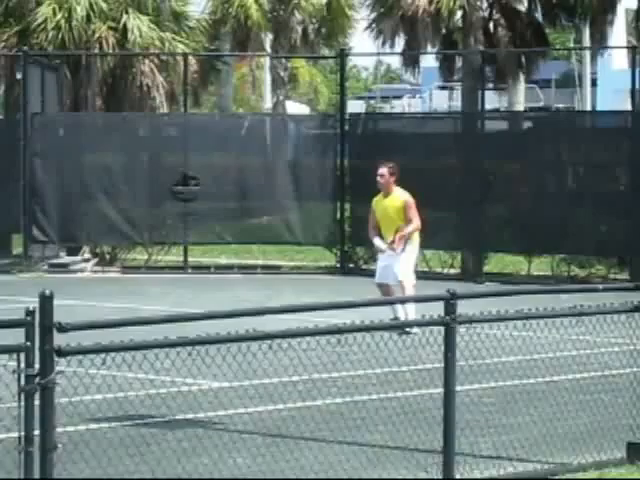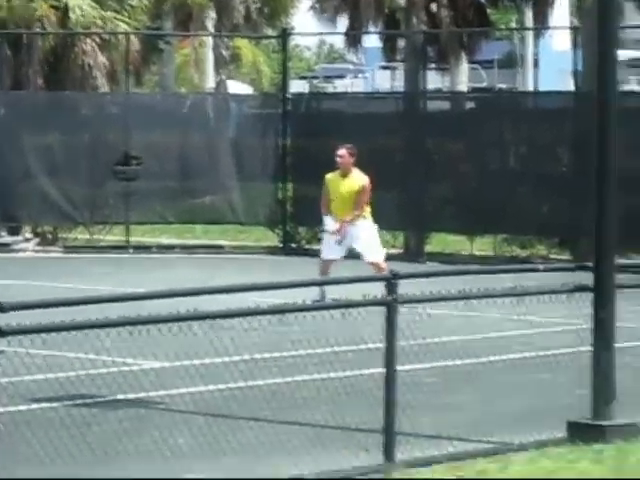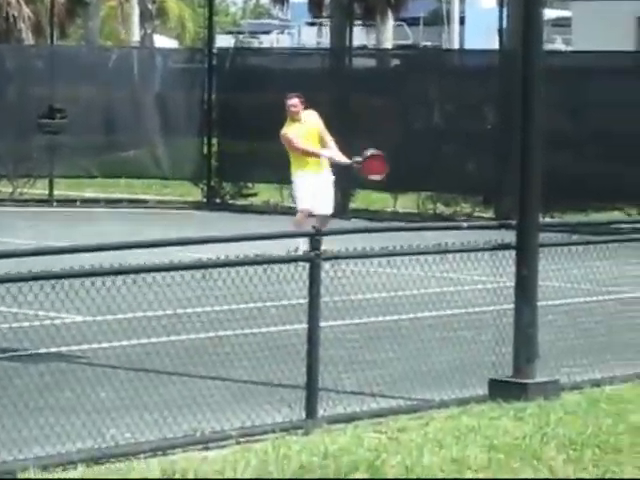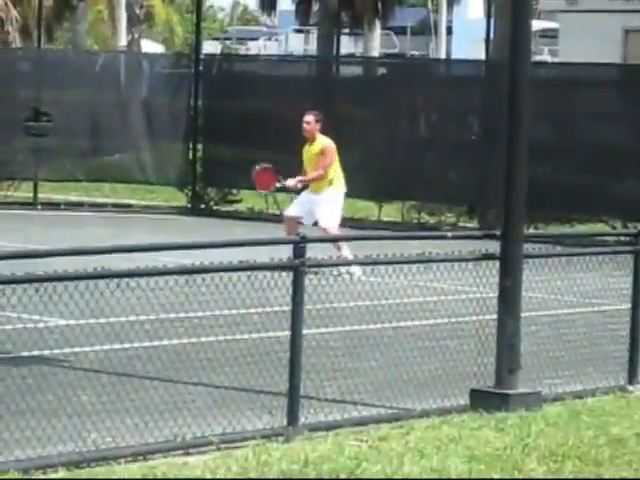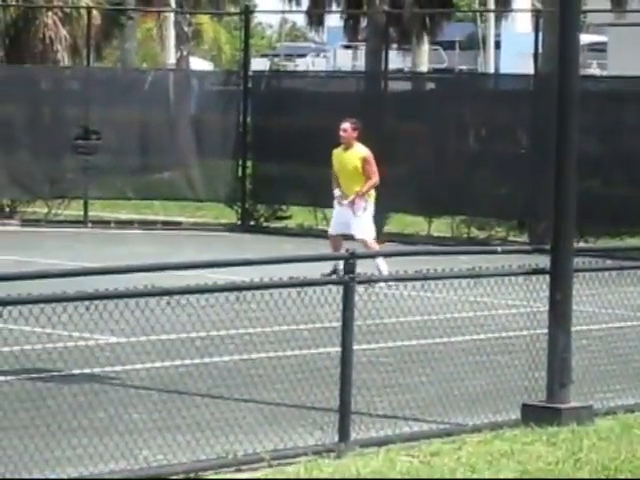
dt=0.7s
person 1, frame 1
left shoulder: (405, 199)
right shoulder: (376, 201)
left elbow: (416, 224)
right elbow: (372, 227)
left wrist: (402, 234)
right wrist: (377, 241)
left hip: (406, 246)
right hip: (388, 248)
left knee: (404, 279)
right knee: (381, 282)
left ankle: (410, 321)
right ankle: (399, 314)
person 1, frame 2
left shoulder: (363, 182)
right shoulder: (329, 178)
left elbow: (359, 209)
right elbow: (325, 203)
left wrist: (344, 224)
right wrist: (328, 221)
left hip: (360, 223)
right hip: (336, 223)
left knee: (376, 260)
right knee: (326, 259)
right ankle: (322, 295)
person 1, frame 3
left shoulder: (311, 116)
right shoulder: (286, 133)
left elbow: (326, 137)
right elbow: (302, 150)
left wrist: (337, 154)
right wrist: (325, 154)
left hip: (322, 172)
right hip: (303, 174)
left knee: (324, 214)
right knee: (304, 209)
right ankle: (301, 247)
person 1, frame 4
left shoulder: (326, 146)
right shoulder: (307, 147)
left elbow: (321, 173)
left wrist: (297, 180)
right wrist: (300, 181)
left hip: (331, 191)
right hip: (313, 191)
left knee: (326, 227)
right knee: (289, 217)
left ankle: (350, 263)
person 1, frame 5
left shoulder: (363, 153)
right shoulder: (336, 153)
left elbow: (374, 178)
left wrist: (360, 194)
right wrist: (337, 192)
left hip: (360, 201)
right hip: (343, 201)
left knee: (365, 237)
right knee: (333, 234)
left ankle: (384, 272)
right ankle: (338, 268)
